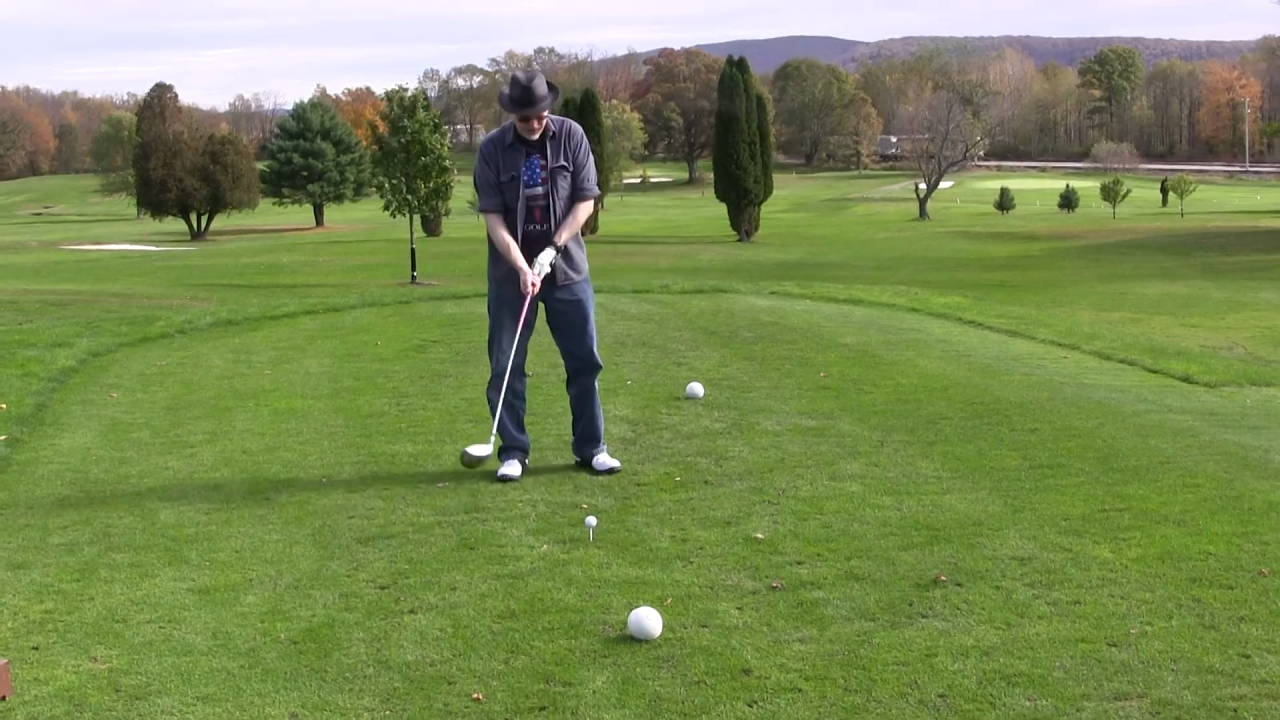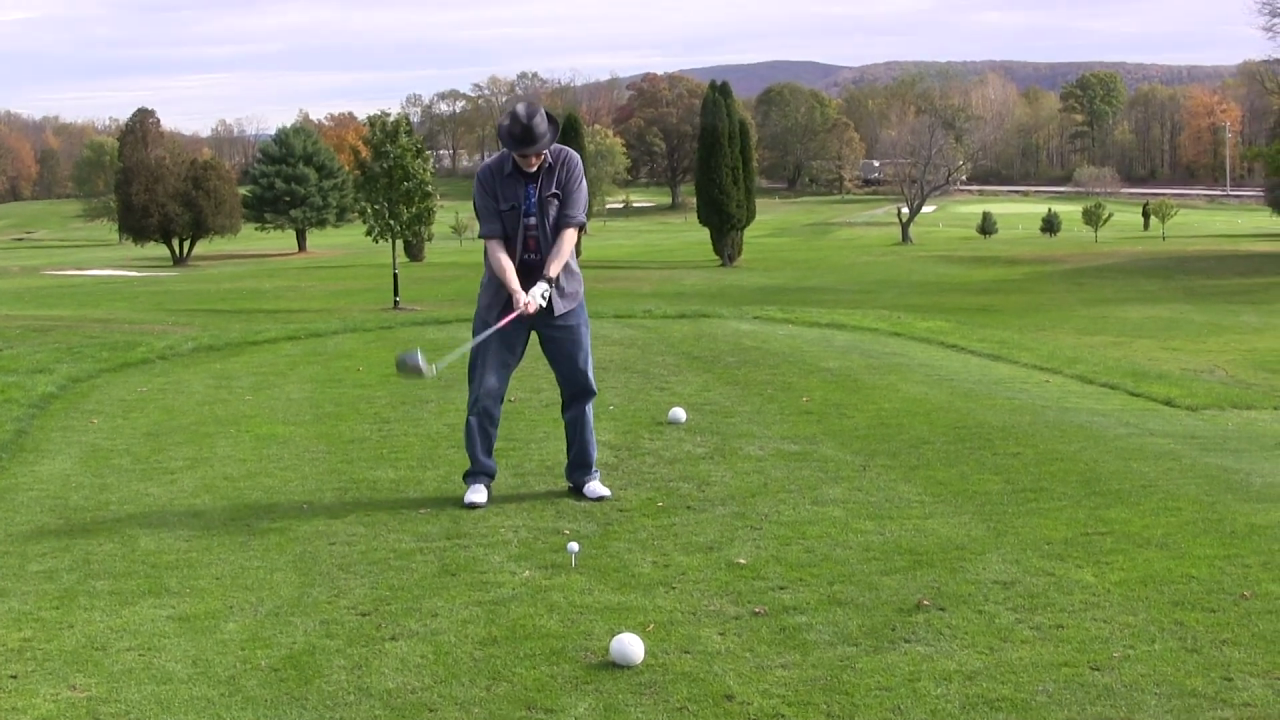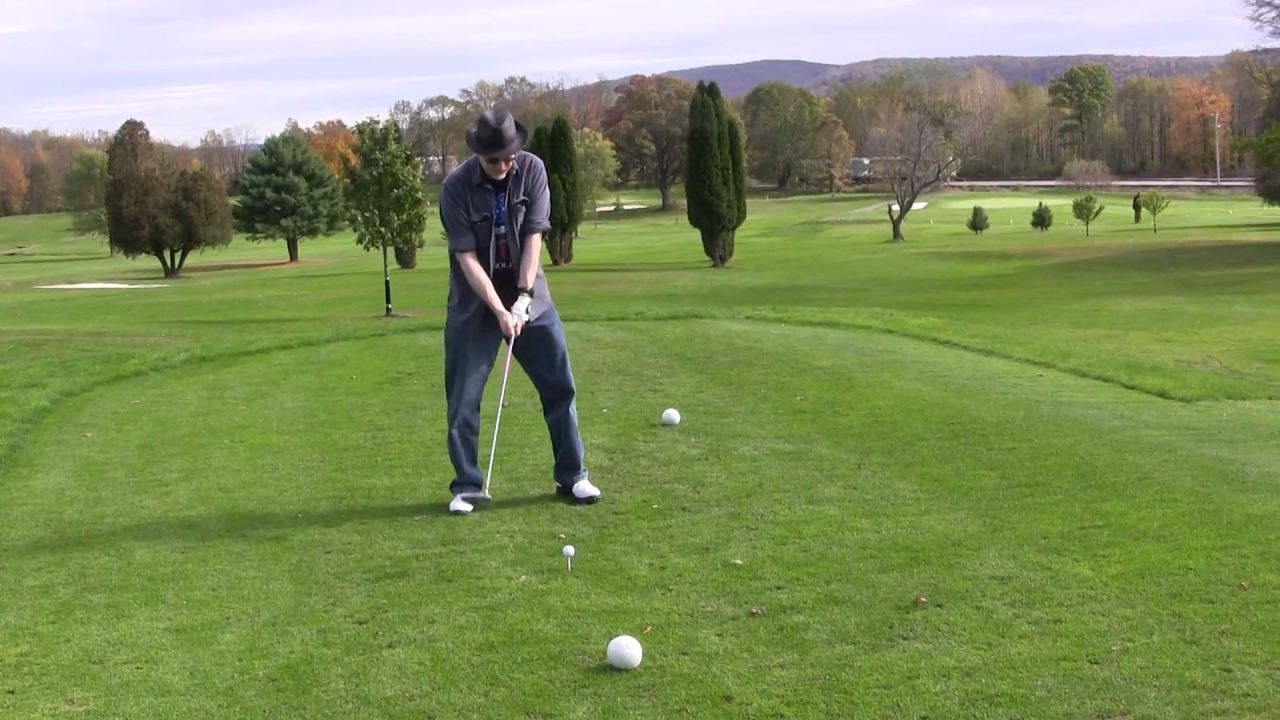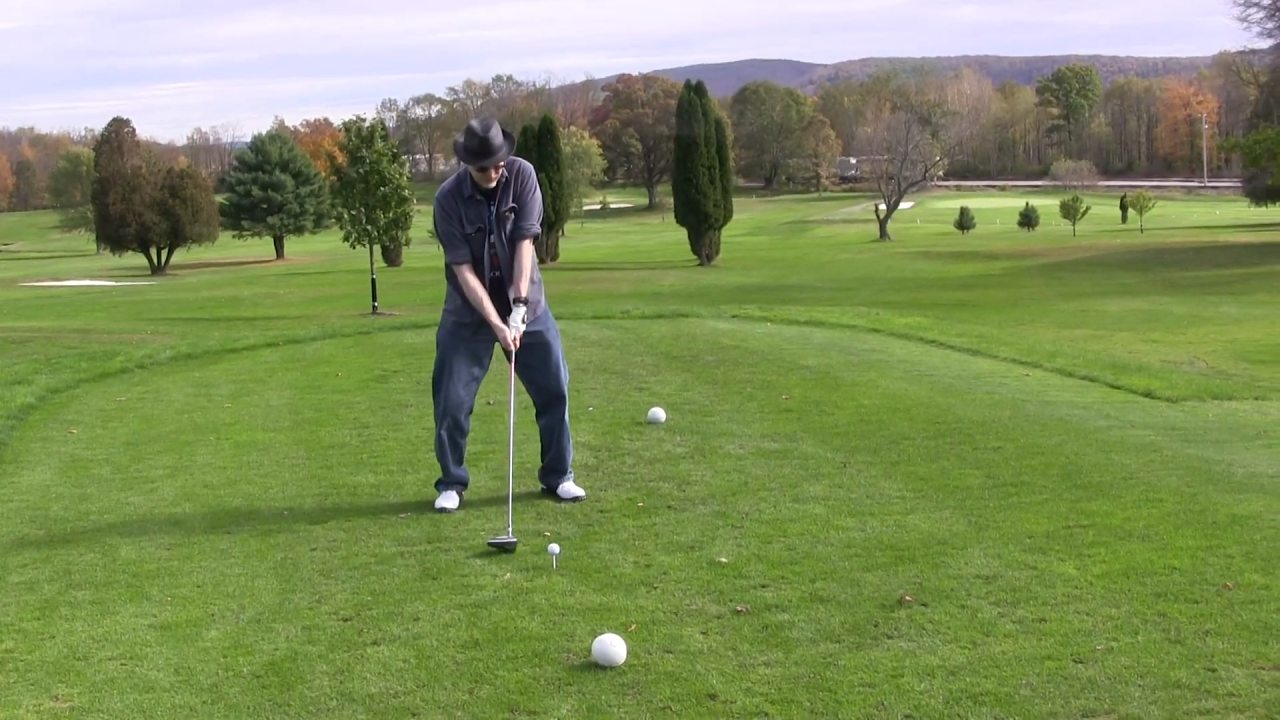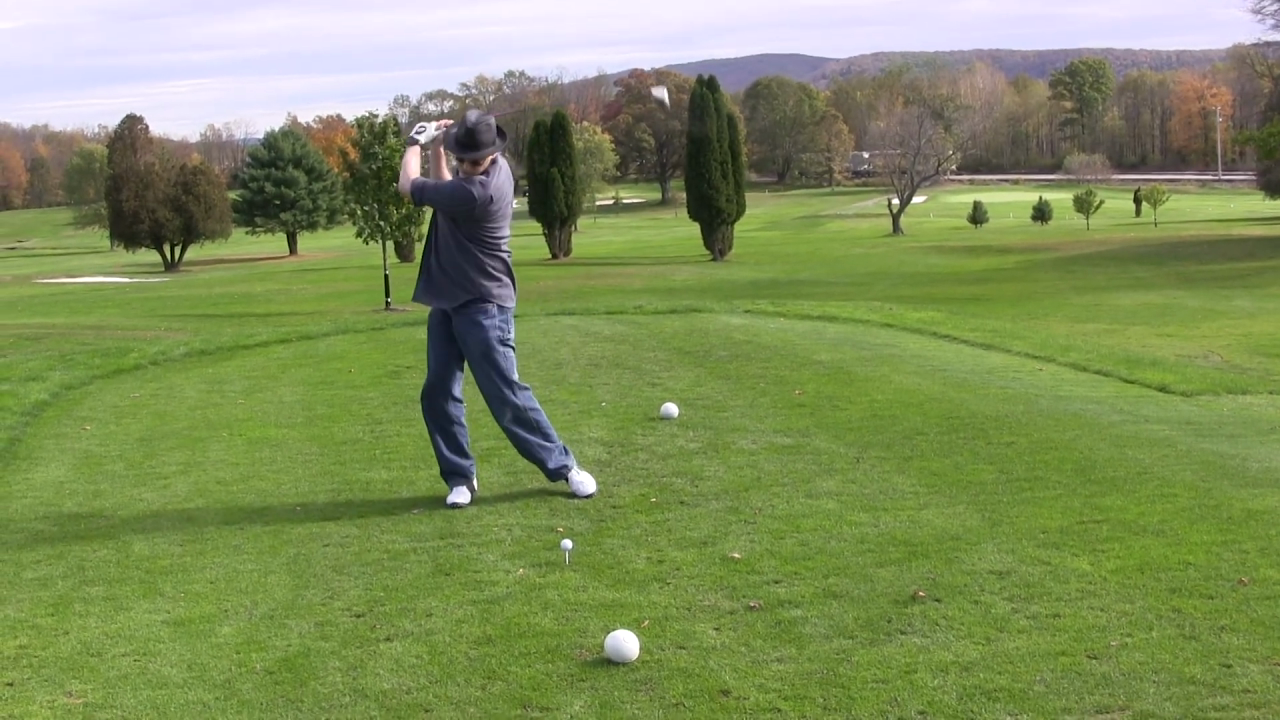
dt=1s
person 1, frame 1
left shoulder: (571, 135)
right shoulder: (492, 149)
left elbow: (586, 200)
right elbow: (493, 216)
left wrist: (552, 250)
right wrist: (522, 267)
left hip: (566, 267)
right hip: (512, 271)
left knee: (584, 359)
right knee: (506, 365)
left ankle: (590, 447)
right ankle: (513, 450)
person 1, frame 2
left shoulder: (568, 163)
right shoulder: (489, 174)
left elbow: (570, 230)
right elbow: (494, 242)
left wrist: (543, 285)
right wrist: (515, 292)
left hip: (561, 292)
right hip: (504, 295)
left knee: (579, 384)
right knee: (486, 387)
left ankle: (583, 474)
right ankle: (479, 476)
person 1, frame 3
left shoulder: (532, 169)
right shoulder: (456, 186)
left elbow: (534, 237)
right elbow: (465, 257)
left wrist: (523, 296)
right wrist: (499, 310)
left hip: (530, 299)
right hip: (474, 305)
left knee: (559, 386)
right knee: (464, 398)
left ankle: (572, 474)
right ankle: (466, 484)
person 1, frame 4
left shoulder: (522, 174)
right shoulder: (448, 198)
left elbow: (525, 242)
right elbow: (462, 269)
left wrist: (519, 305)
right wrist: (495, 323)
left hip: (526, 303)
right hip: (469, 311)
left knee: (553, 390)
right knee: (452, 400)
left ankle: (557, 475)
right ankle: (452, 482)
person 1, frame 5
left shoulder: (478, 190)
right shoulder: (473, 174)
left elbow: (409, 186)
right elbow: (443, 189)
left wrist: (416, 144)
right wrist: (437, 146)
left hip: (483, 303)
right hip: (450, 299)
left knee: (505, 395)
right knee: (438, 392)
left ankle: (561, 464)
right ankle: (460, 477)
